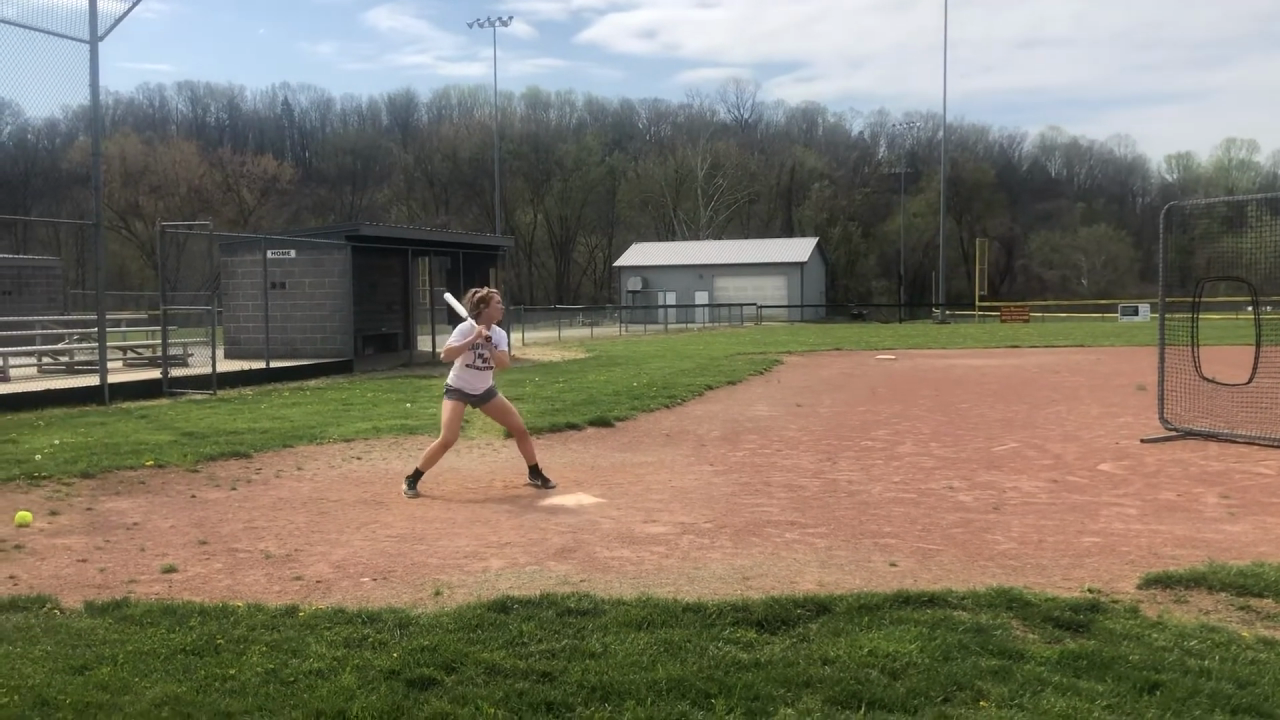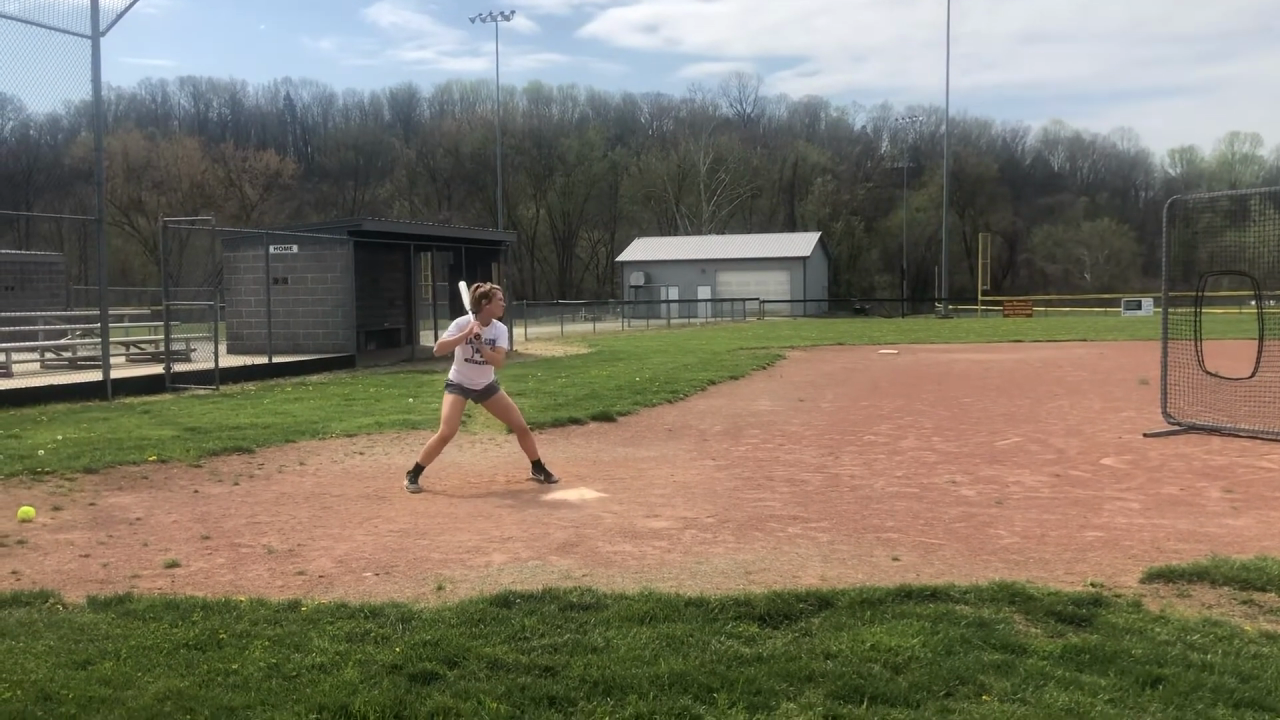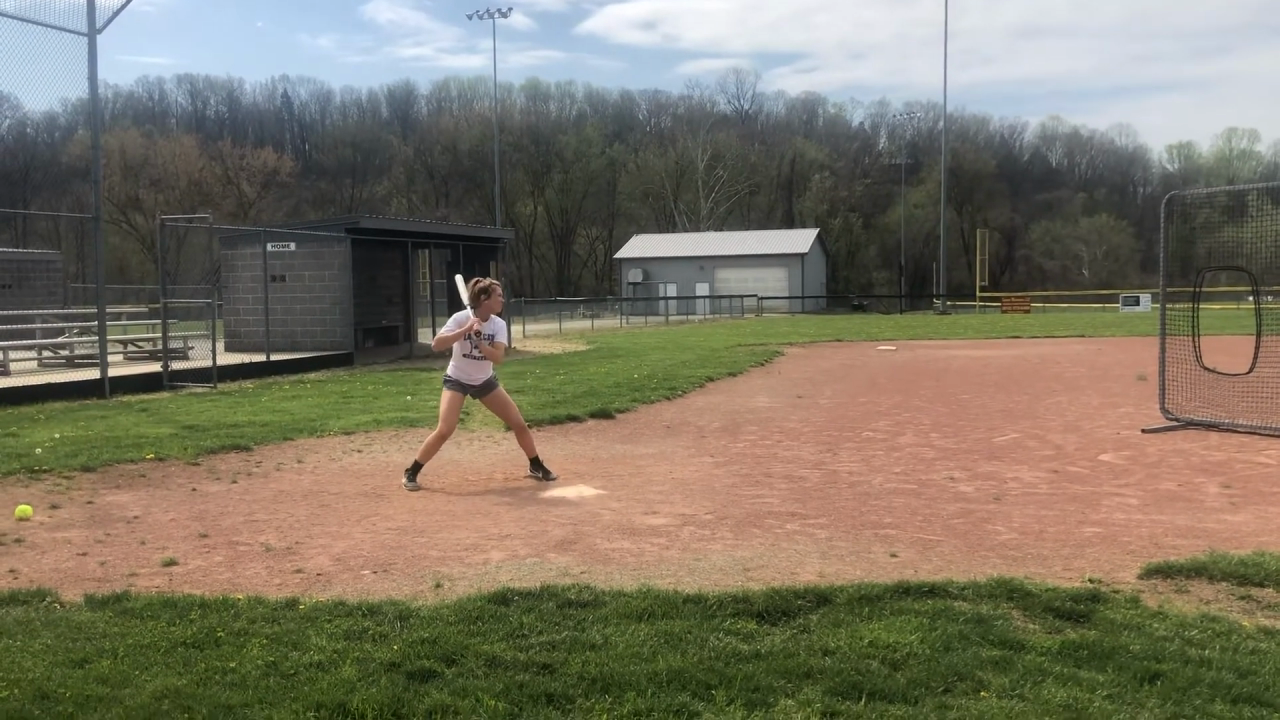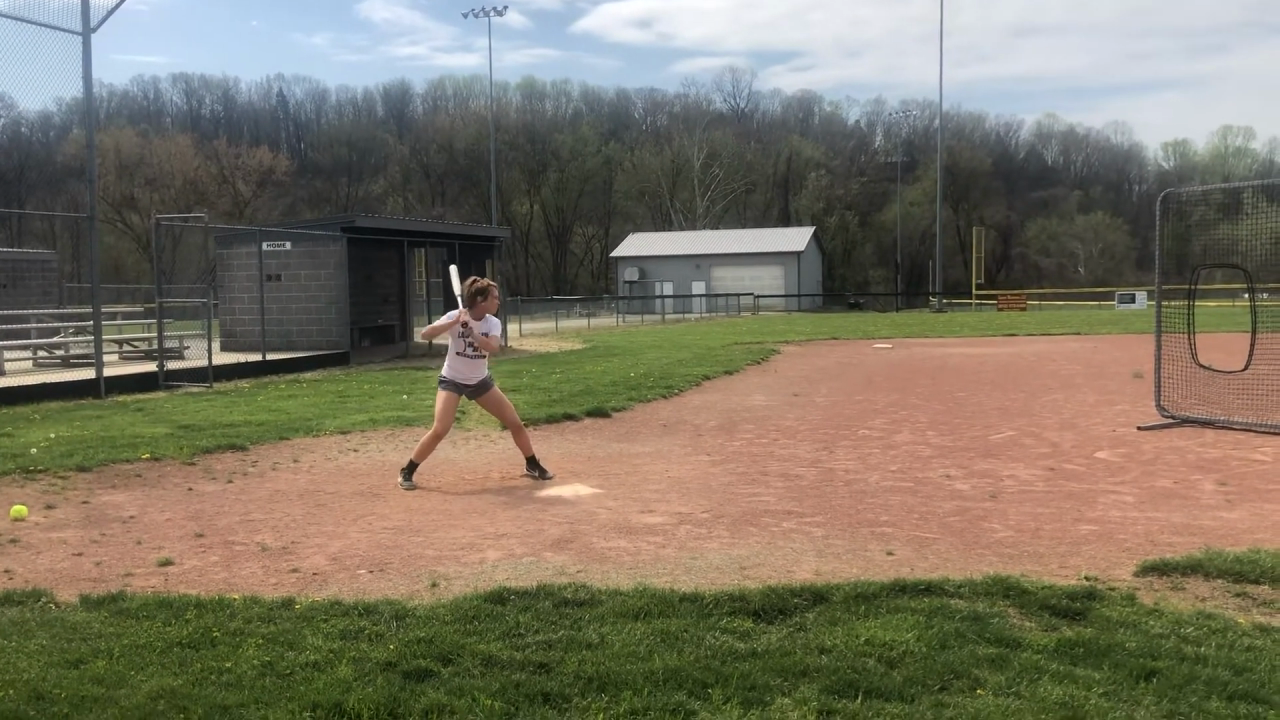
dt=0.3s
person 1, frame 1
left shoulder: (500, 334)
right shoulder: (465, 329)
left elbow: (504, 364)
right elbow: (445, 356)
left wrist: (488, 346)
right wrist: (474, 339)
left hip: (485, 391)
right hip: (458, 390)
left knee: (521, 429)
right knee: (447, 439)
left ankle: (535, 474)
right ankle: (411, 479)
person 1, frame 2
left shoulder: (500, 329)
right shoulder: (463, 323)
left elbow: (499, 362)
right elbow: (438, 349)
left wrist: (479, 344)
right wrist: (466, 334)
left hip: (487, 386)
right hip: (459, 384)
left knee: (521, 427)
right knee: (446, 433)
left ankle: (538, 469)
right ankle: (413, 474)
person 1, frame 3
left shoulder: (499, 324)
right shoulder: (461, 318)
left elbow: (498, 357)
right elbow: (436, 344)
left wrist: (479, 340)
right wrist: (466, 330)
left hip: (485, 381)
right hip: (457, 380)
left knee: (519, 424)
right knee: (444, 430)
left ankle: (536, 466)
right ankle: (411, 472)
person 1, frame 4
left shoulder: (493, 323)
right shoulder: (455, 317)
left elbow: (493, 347)
right elbow: (425, 334)
left wrist: (470, 328)
right wrist: (454, 321)
left hip: (481, 381)
right hip: (452, 381)
left knee: (515, 423)
right knee: (440, 430)
left ankle: (532, 465)
right ankle: (407, 472)
